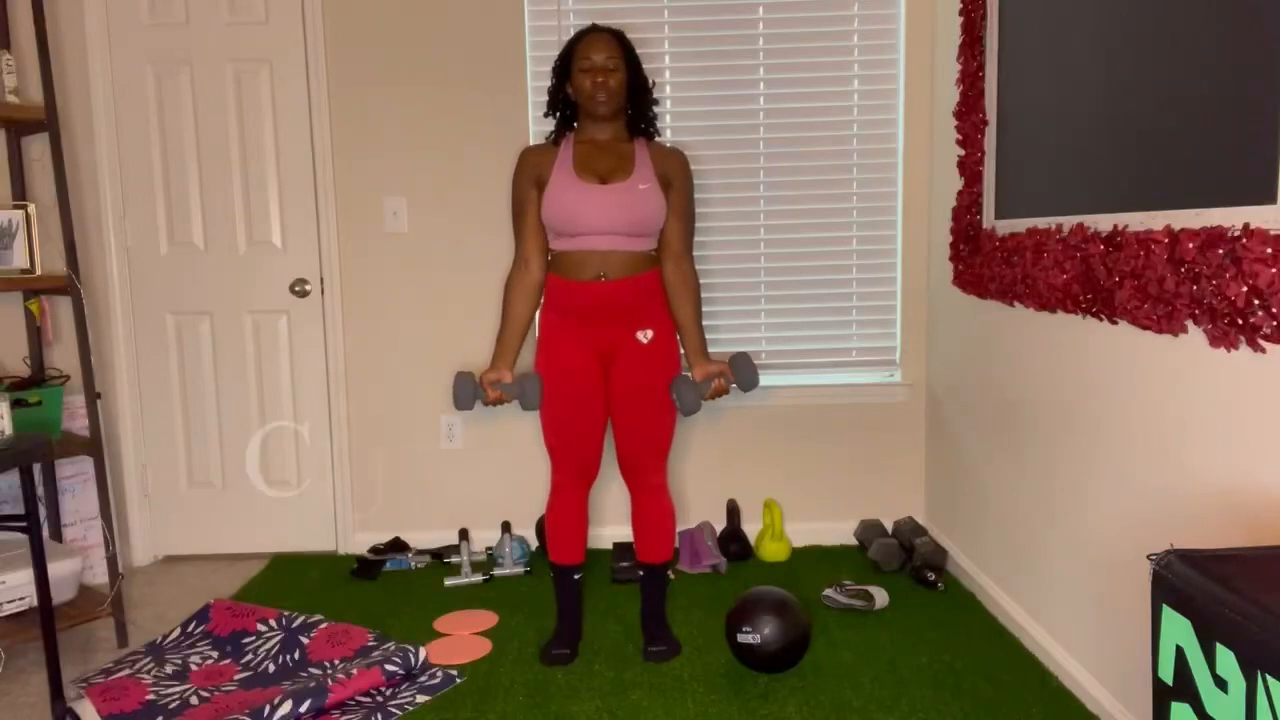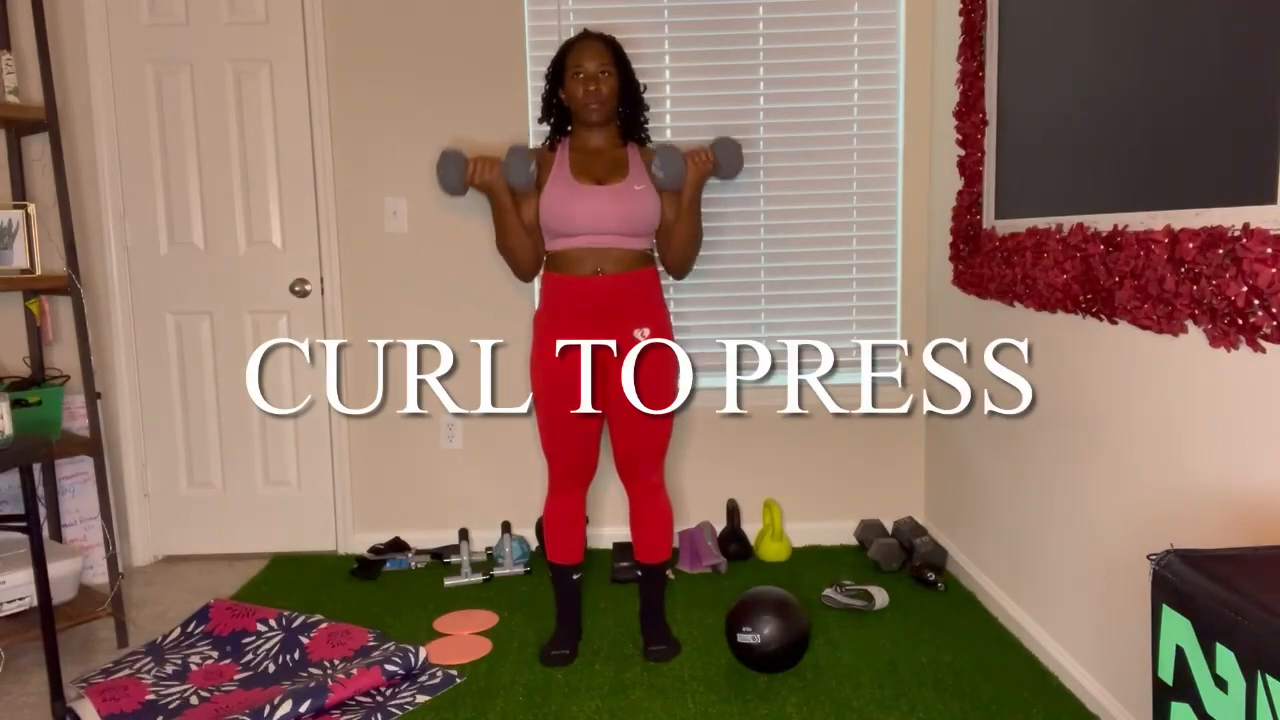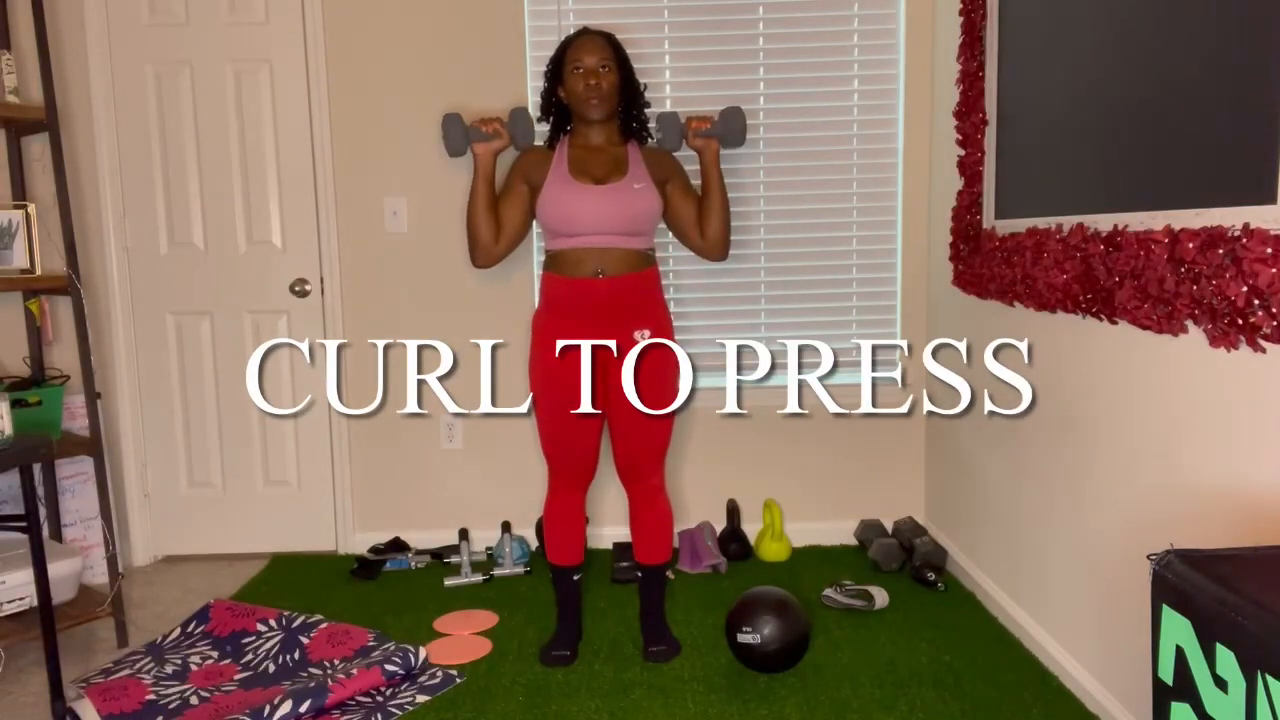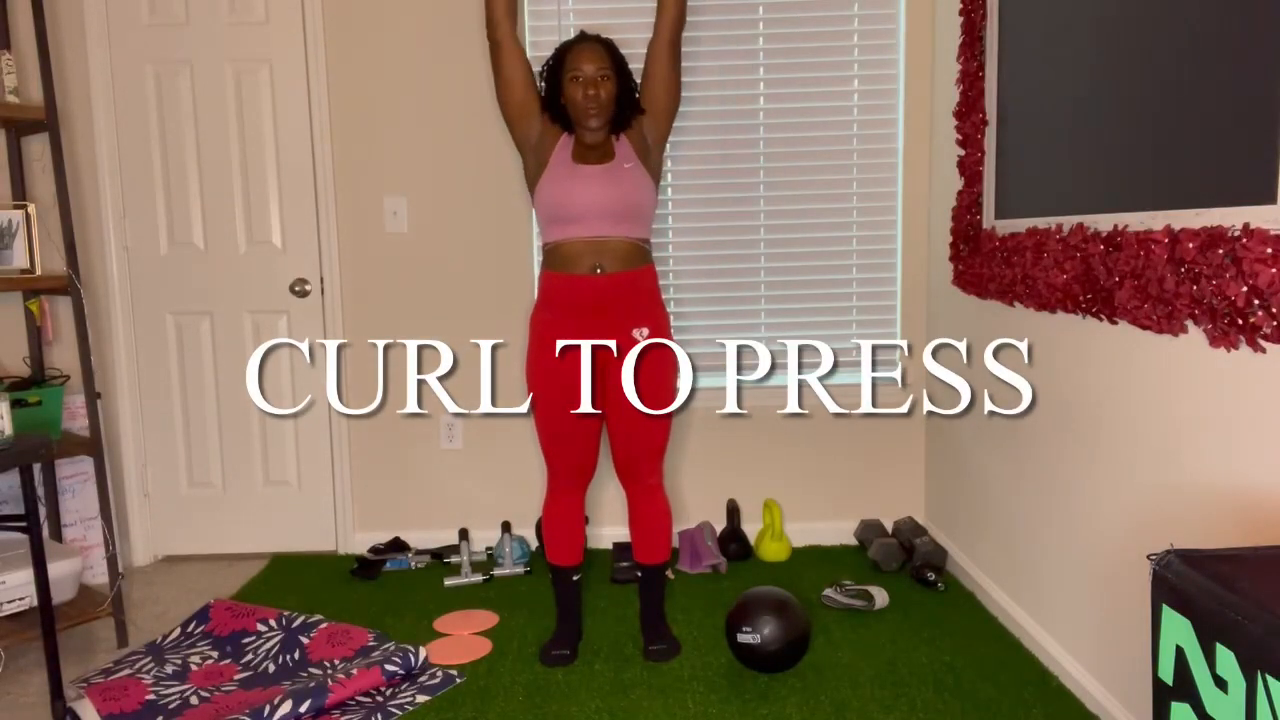
dt=1s
person 1, frame 1
left shoulder: (666, 163)
right shoulder: (538, 163)
left elbow: (678, 263)
right elbow: (528, 265)
left wrist: (698, 355)
right wrist: (503, 360)
left hip: (644, 328)
right hip: (567, 329)
left knee: (647, 476)
right knee: (570, 478)
left ankle: (655, 616)
right ankle: (567, 619)
person 1, frame 2
left shoulder: (656, 163)
right shoulder: (536, 165)
left elbow: (677, 263)
right elbow: (526, 264)
left wrist: (691, 191)
right wrist: (497, 198)
left hip: (641, 327)
right hip: (563, 330)
left knee: (645, 476)
right knee: (567, 478)
left ankle: (654, 615)
right ankle: (567, 619)
person 1, frame 3
left shoulder: (656, 162)
right shoulder: (536, 164)
left elbow: (713, 244)
right elbow: (485, 250)
left wrist: (709, 158)
right wrist: (483, 162)
left hip: (641, 327)
right hip: (563, 330)
left knee: (645, 478)
right knee: (567, 480)
left ankle: (654, 616)
right ankle: (568, 620)
person 1, frame 4
left shoulder: (644, 141)
right shoulder: (541, 144)
left hip: (638, 321)
right hip: (561, 324)
left knee: (644, 477)
right knee: (566, 479)
left ankle: (654, 616)
right ankle: (567, 619)
